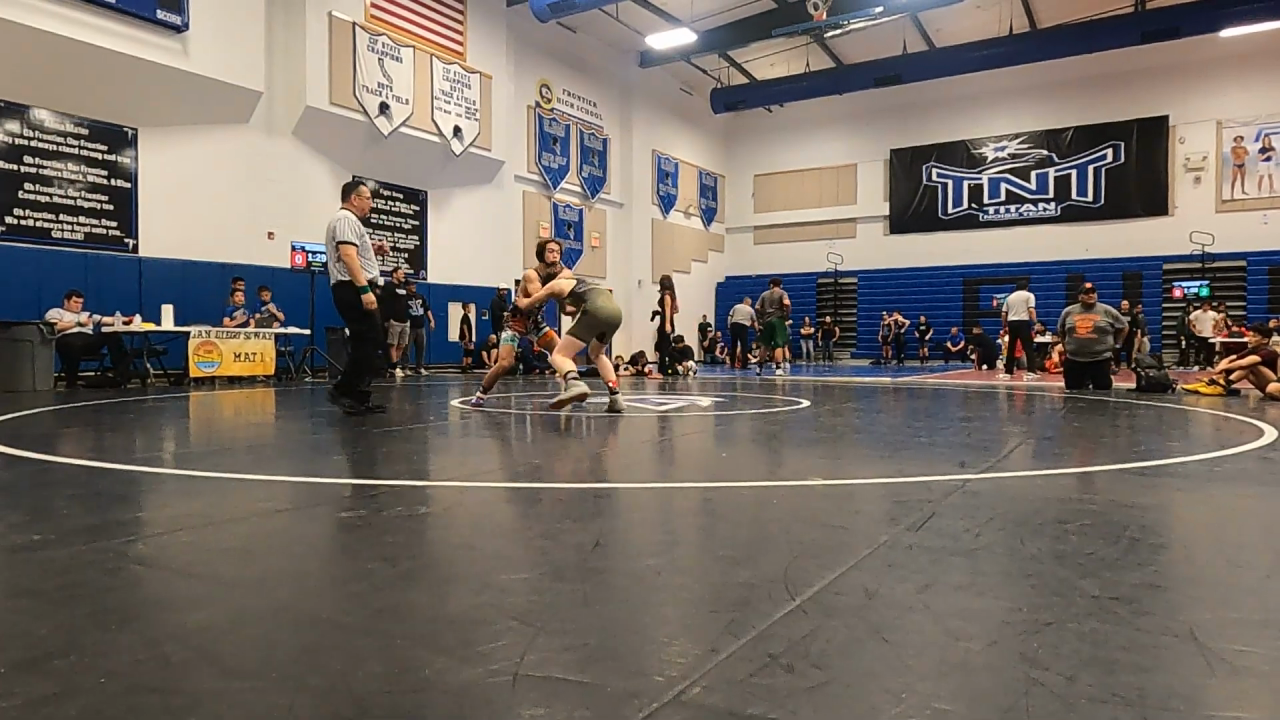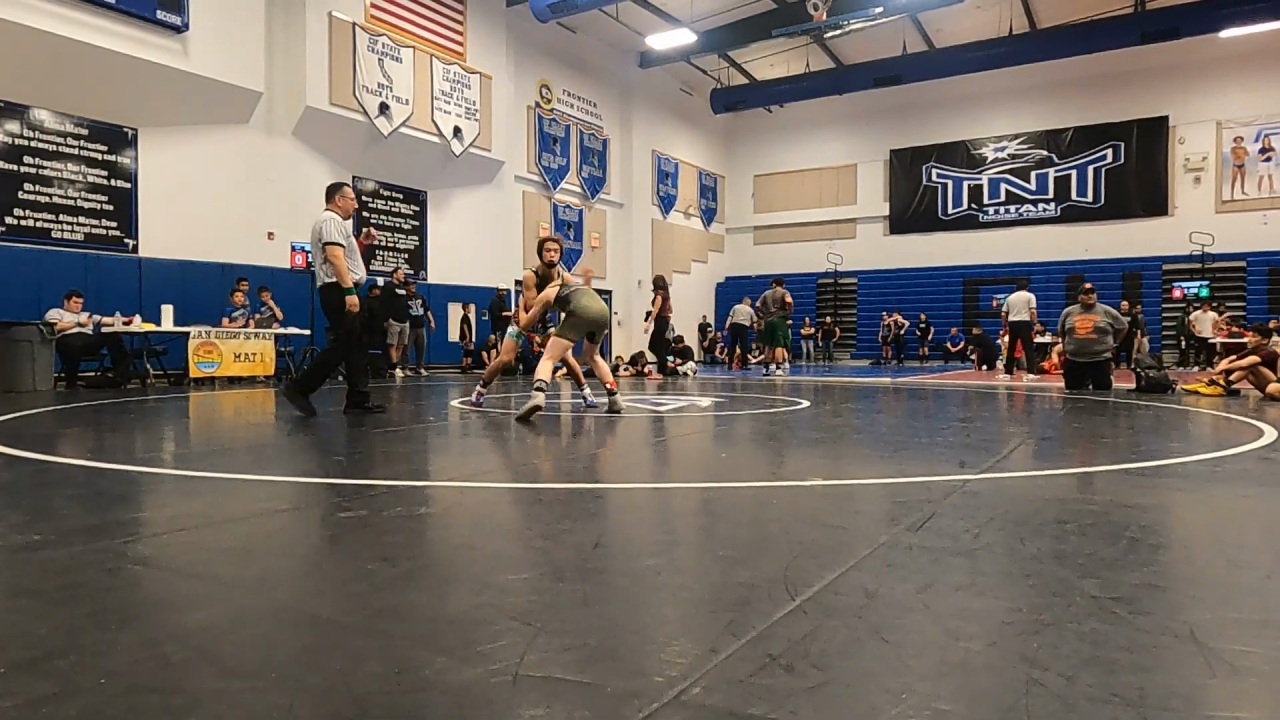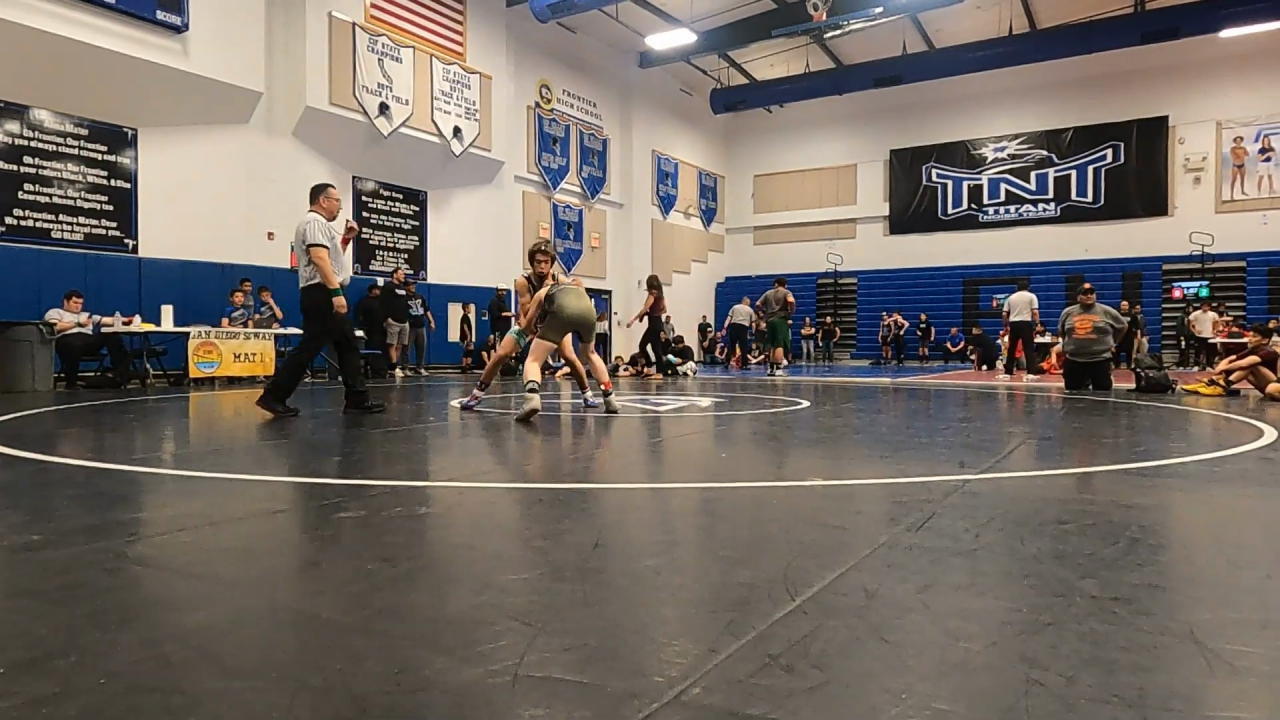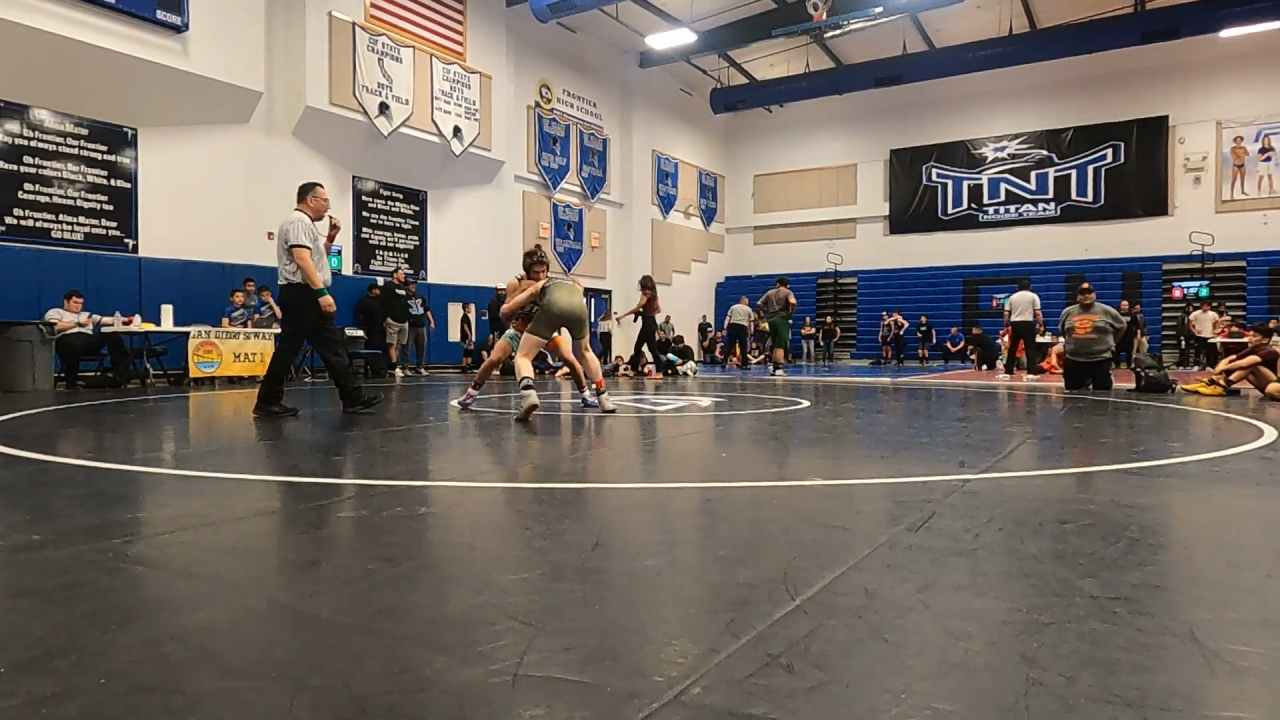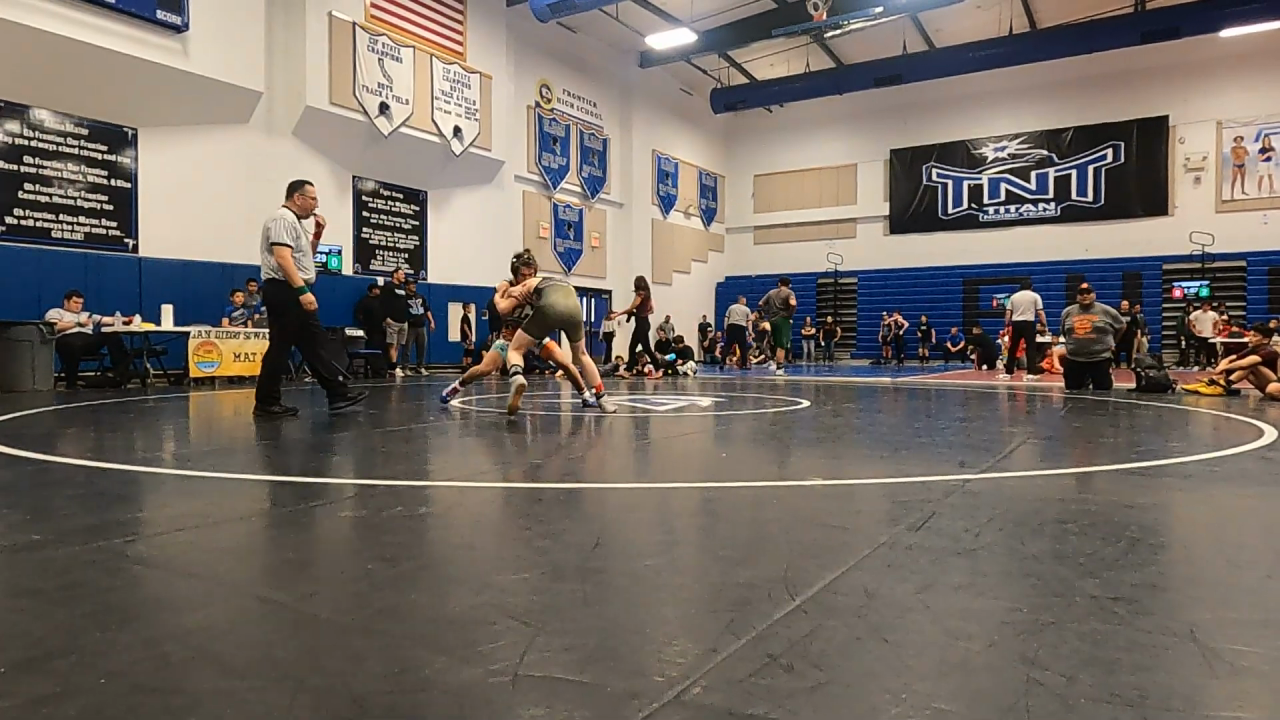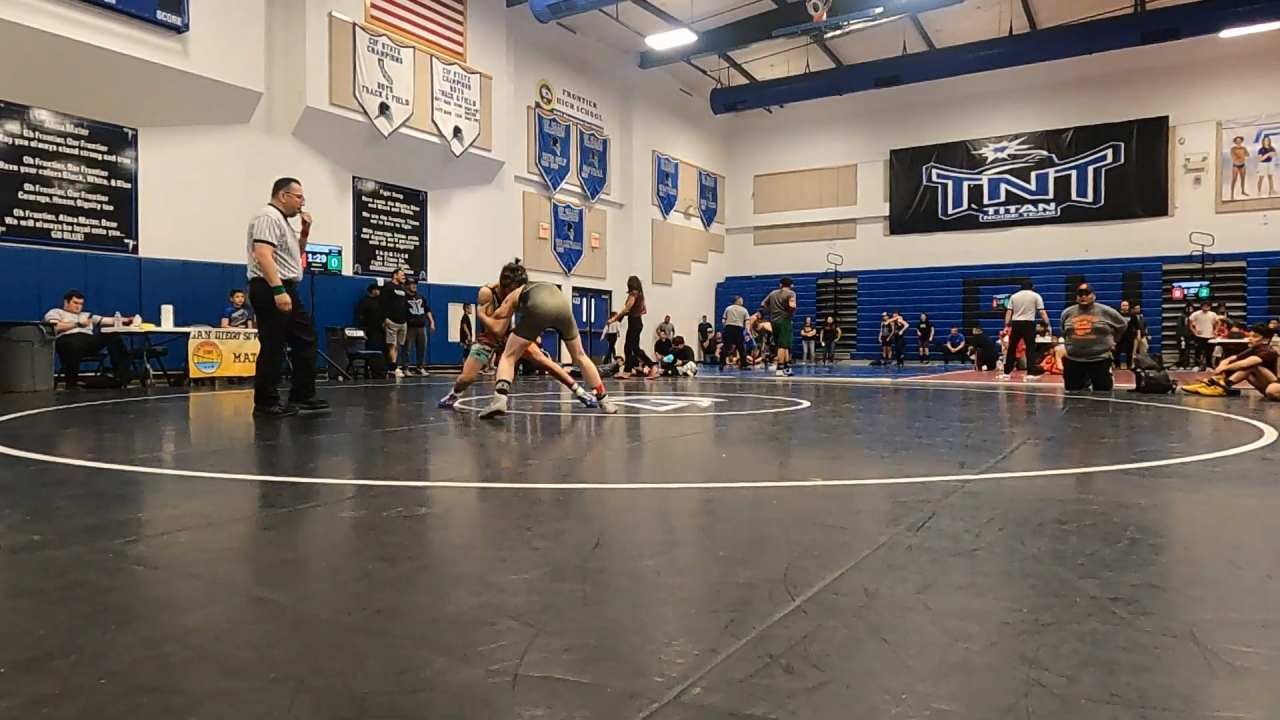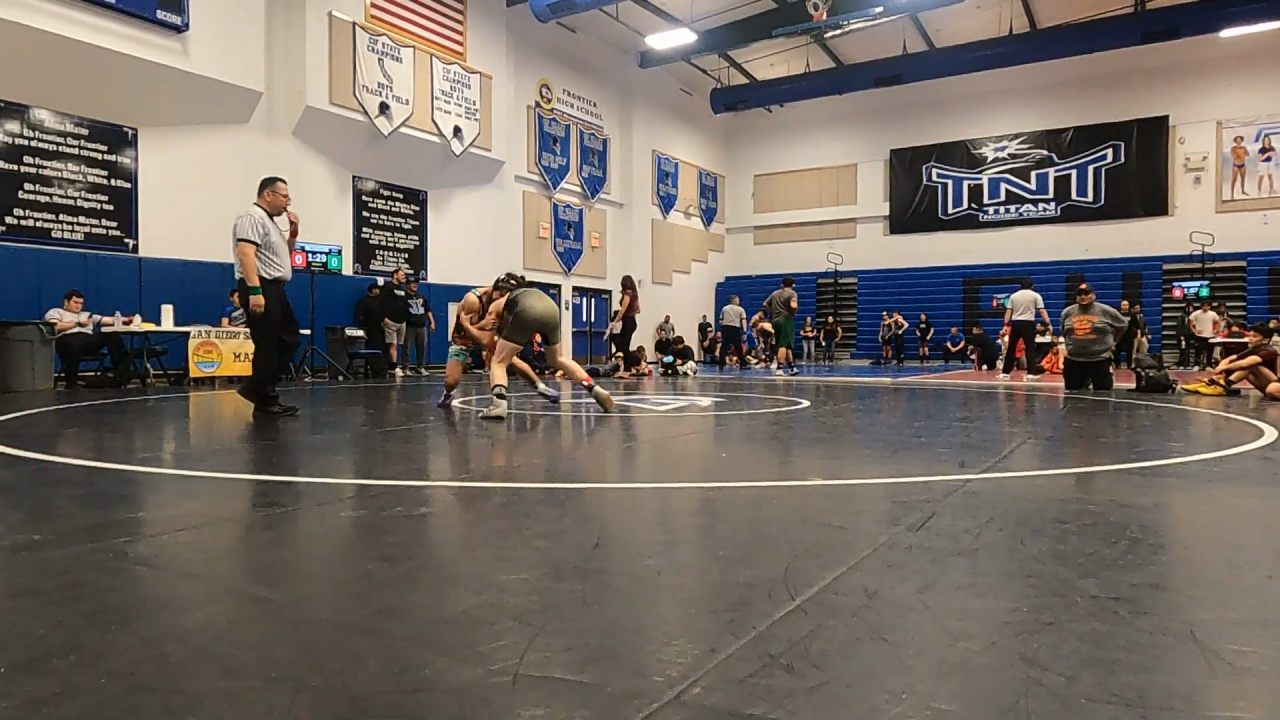
dt=0.1s
person 1, frame 1
left shoulder: (349, 221)
right shoulder: (346, 220)
right elbow: (347, 256)
left wrist: (374, 250)
right wrist: (364, 289)
left hip: (354, 290)
right hip: (352, 290)
left knee: (365, 344)
right knee: (369, 342)
left ankle: (355, 397)
right ankle: (343, 391)
person 1, frame 2
left shoulder: (336, 222)
right shoulder: (332, 221)
right elbow: (335, 257)
left wrist: (361, 243)
right wrist: (349, 291)
left hip: (340, 292)
right hip: (338, 291)
left knee: (356, 346)
right knee: (344, 346)
left ankle: (358, 400)
right ankle: (298, 388)
person 1, frame 3
left shoulder: (320, 225)
right shoulder: (314, 222)
right elbow: (321, 260)
left wrist: (346, 240)
right wrist: (336, 292)
left hip: (323, 295)
right hip: (322, 296)
left knee: (347, 347)
right knee: (310, 348)
left ankle: (357, 400)
right ankle: (273, 396)
person 1, frame 4
left shoulder: (306, 224)
right shoulder: (298, 222)
left elbow: (318, 258)
right elbow: (302, 260)
left wrist: (331, 237)
right wrist: (322, 292)
left hip: (308, 294)
right hip: (301, 294)
left knee: (332, 345)
right knee: (290, 348)
left ankle: (353, 396)
right ankle: (268, 401)
person 1, frame 5
left shoulder: (294, 222)
right shoulder: (283, 219)
left elbow: (305, 256)
right elbow: (282, 258)
left wrist: (317, 234)
right wrist: (302, 291)
left hip: (296, 292)
right hip: (285, 292)
left knee: (315, 342)
right knee: (282, 347)
left ankle: (338, 394)
right ankle: (267, 402)
person 1, frame 6
left shoulder: (282, 220)
right shoulder: (268, 217)
left elbow: (294, 255)
right elbow: (263, 255)
left wrist: (304, 232)
right wrist: (278, 290)
left hip: (284, 290)
right hip: (271, 290)
left knee: (305, 340)
right knee: (274, 347)
left ankle: (303, 395)
right ankle: (266, 403)
person 1, frame 7
left shoulder: (270, 221)
right shoulder: (253, 217)
left elbow: (284, 255)
right elbow: (246, 254)
left wrist: (294, 232)
right wrist: (254, 291)
left hip: (274, 290)
right hip: (262, 290)
left knee: (289, 340)
right knee: (267, 346)
left ankle: (257, 389)
right ankle: (266, 402)
